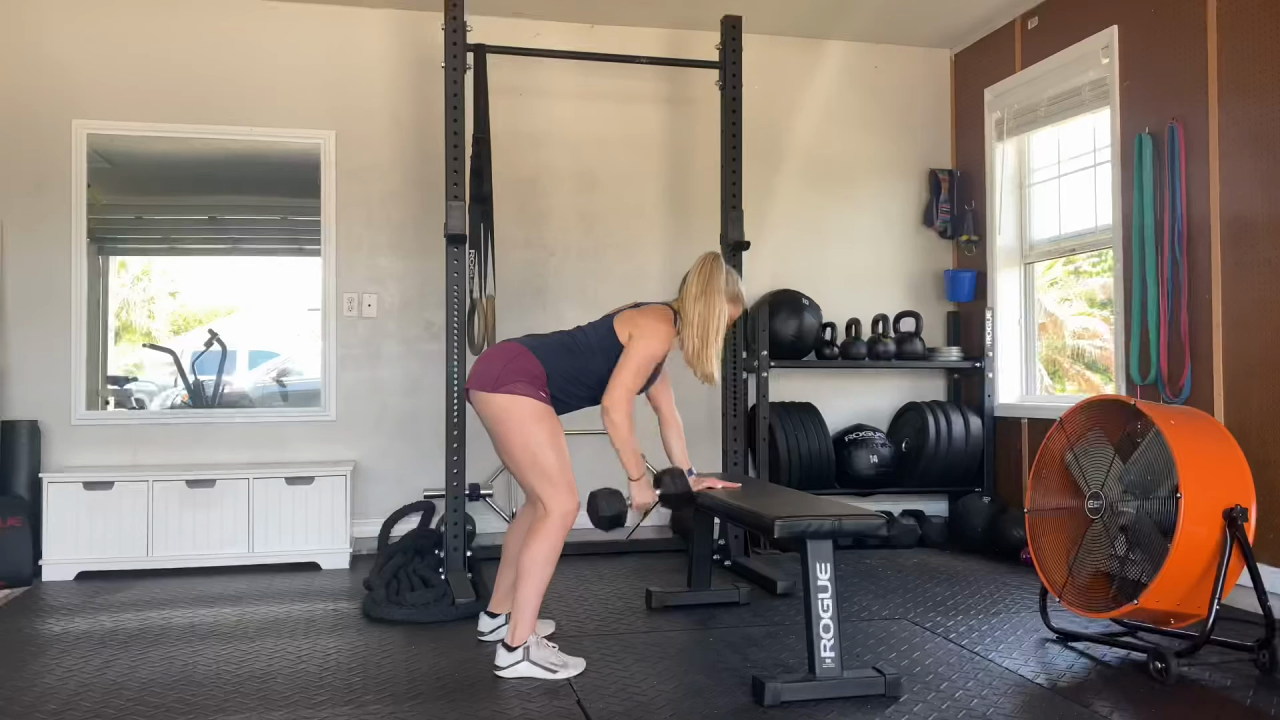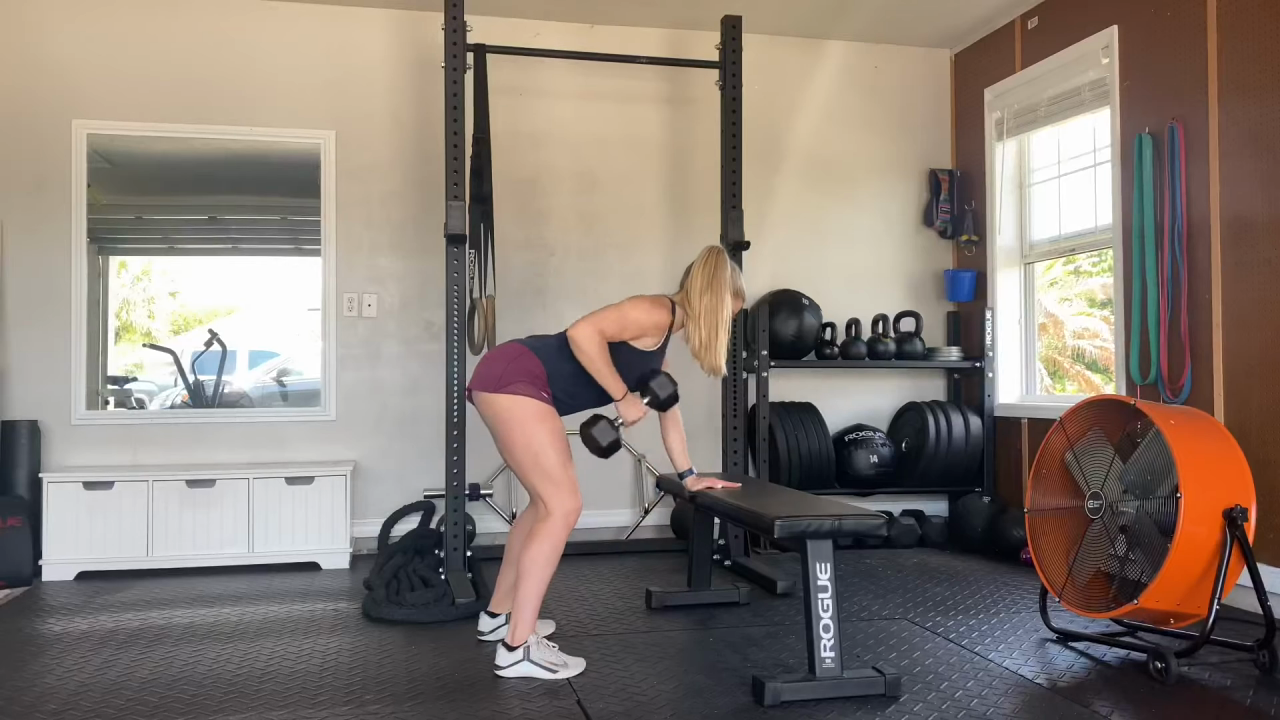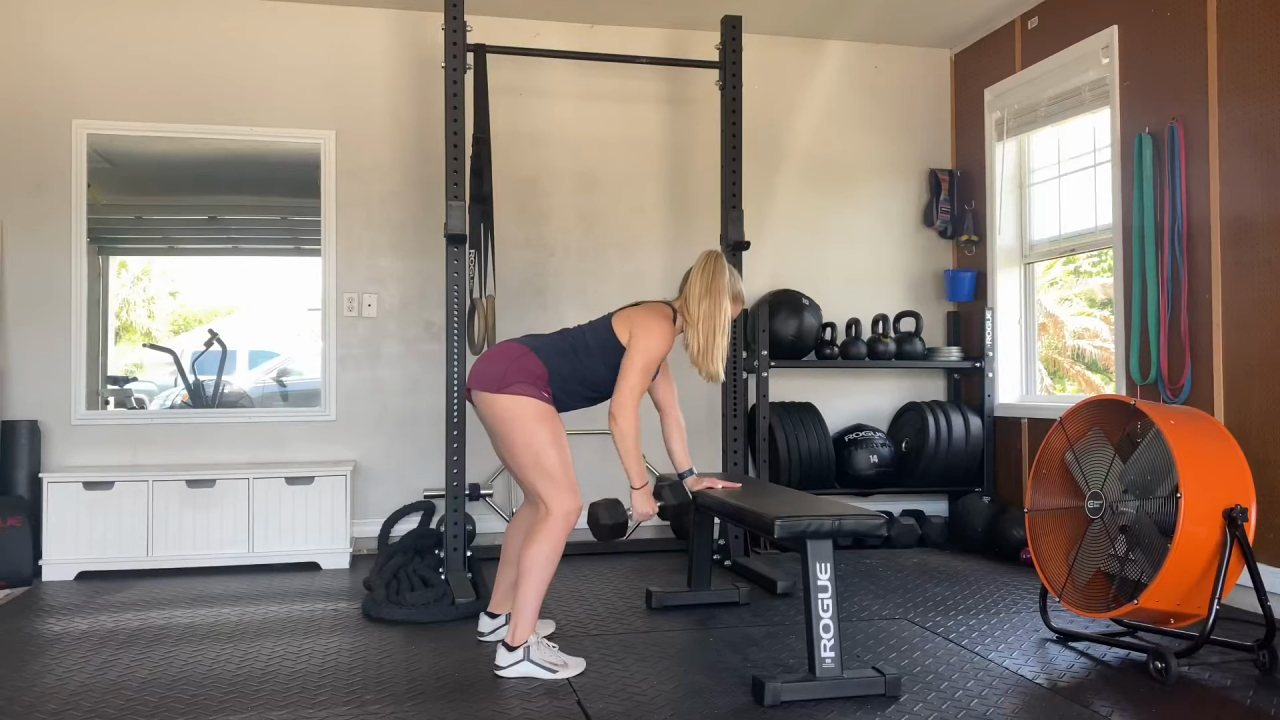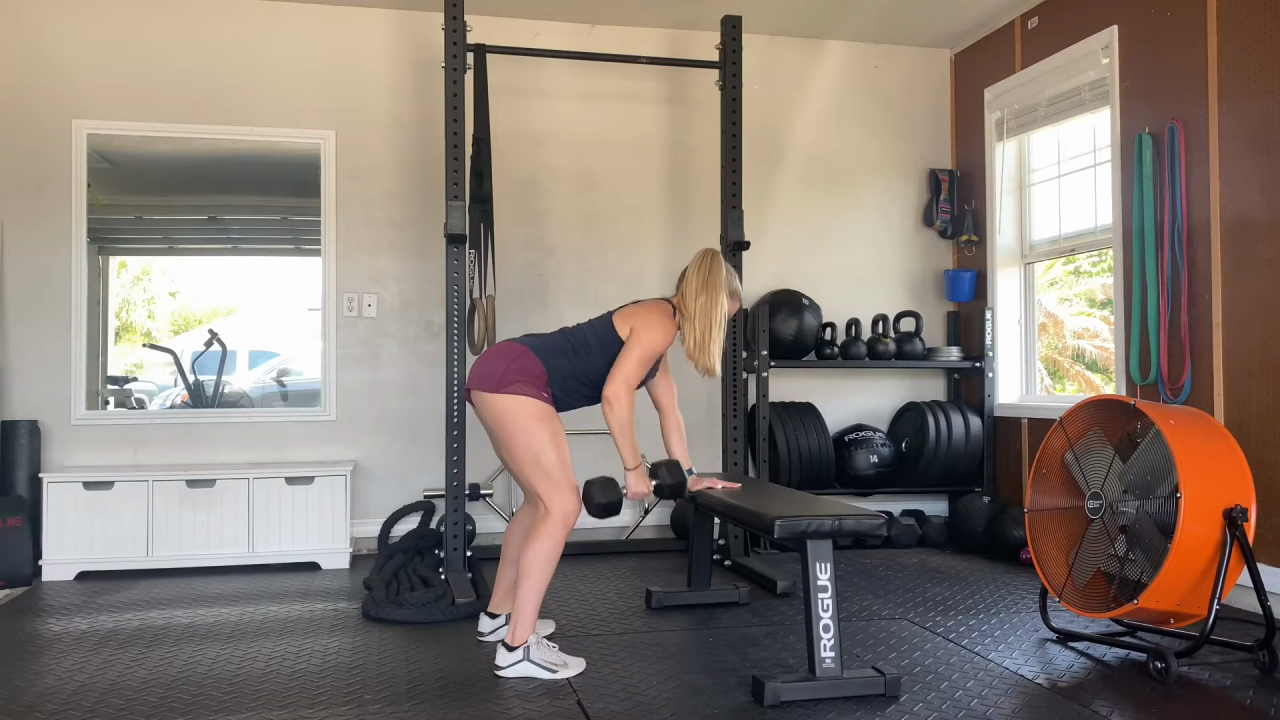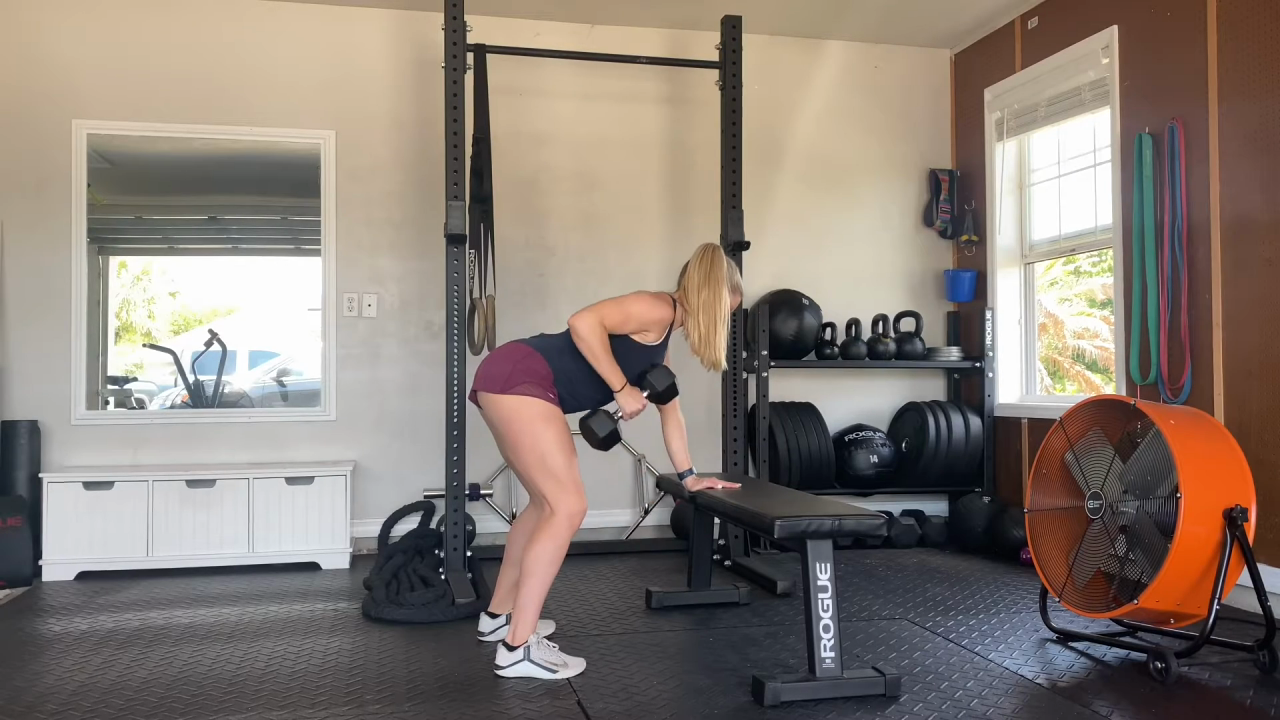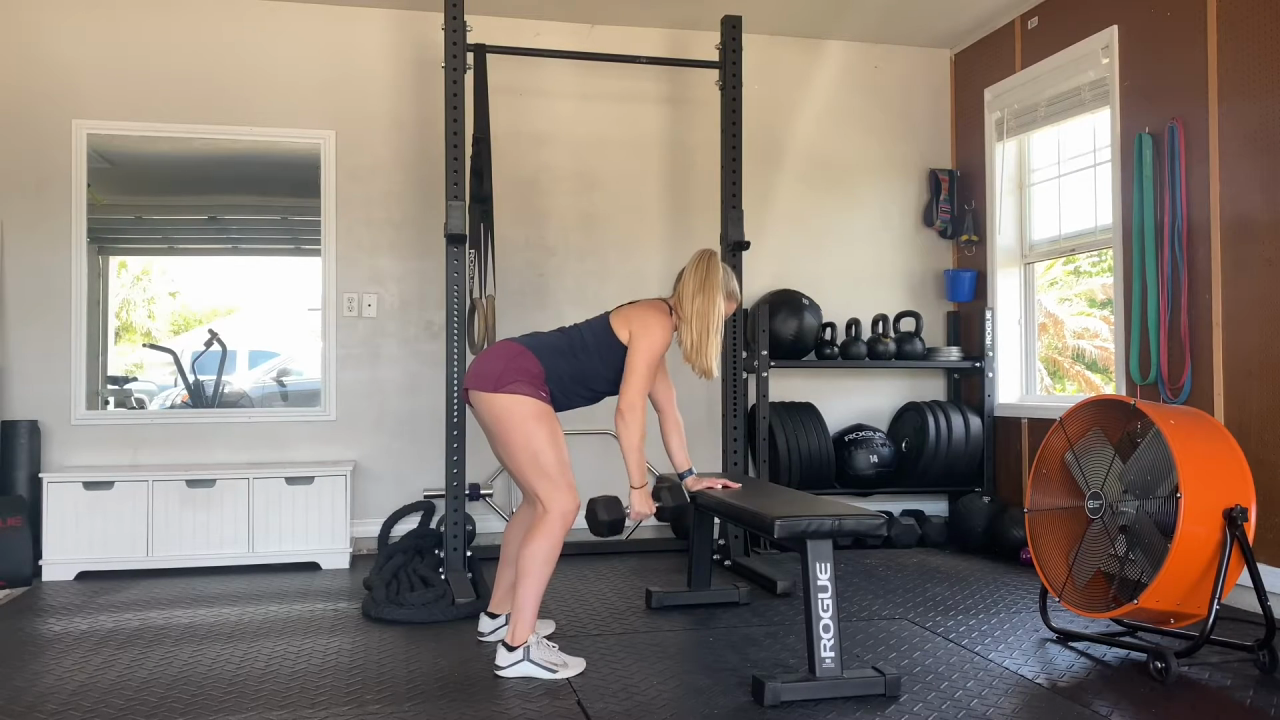
dt=0.4s
person 1, frame 1
left shoulder: (656, 329)
right shoulder: (660, 326)
left elbow: (666, 409)
right elbow: (615, 404)
left wrist: (688, 476)
right wrist: (637, 479)
left hip: (505, 377)
right hip: (512, 378)
left knee: (544, 501)
right knee: (560, 507)
left ankle: (499, 615)
right ankle: (517, 648)
person 1, frame 2
left shoulder: (660, 330)
right shoulder: (656, 312)
left elbow: (666, 406)
right elbow: (582, 333)
left wrist: (688, 476)
right wrist: (624, 398)
left hip: (508, 380)
right hip: (515, 378)
left knee: (547, 502)
right knee: (563, 507)
left ankle: (499, 615)
right ankle: (518, 649)
person 1, frame 3
left shoulder: (657, 326)
right shoulder: (658, 326)
left elbow: (668, 407)
right elbow: (623, 410)
left wrist: (688, 477)
right wrist: (640, 487)
left hip: (503, 377)
right hip: (515, 379)
left knee: (542, 502)
right knee: (563, 507)
left ankle: (499, 615)
right ankle: (518, 647)
person 1, frame 4
left shoulder: (656, 329)
right shoulder: (659, 321)
left elbow: (668, 408)
right elbow: (614, 394)
left wrist: (688, 476)
right wrist: (633, 469)
left hip: (504, 377)
right hip: (514, 377)
left knee: (542, 501)
right knee: (562, 507)
left ankle: (498, 615)
right ankle: (518, 647)
person 1, frame 5
left shoulder: (660, 330)
right shoulder: (658, 309)
left elbow: (667, 404)
right elbow: (583, 323)
left wrist: (689, 476)
right wrist: (622, 391)
left hip: (511, 380)
right hip: (519, 378)
left knee: (548, 502)
right knee: (567, 508)
left ankle: (499, 615)
right ankle: (518, 647)
person 1, frame 6
left shoulder: (654, 328)
right shoulder: (656, 322)
left elbow: (666, 407)
right elbow: (630, 410)
left wrist: (688, 476)
right wrist: (639, 487)
left hip: (503, 377)
right hip: (511, 377)
left knee: (541, 501)
right knee: (560, 506)
left ankle: (498, 615)
right ankle: (518, 647)
